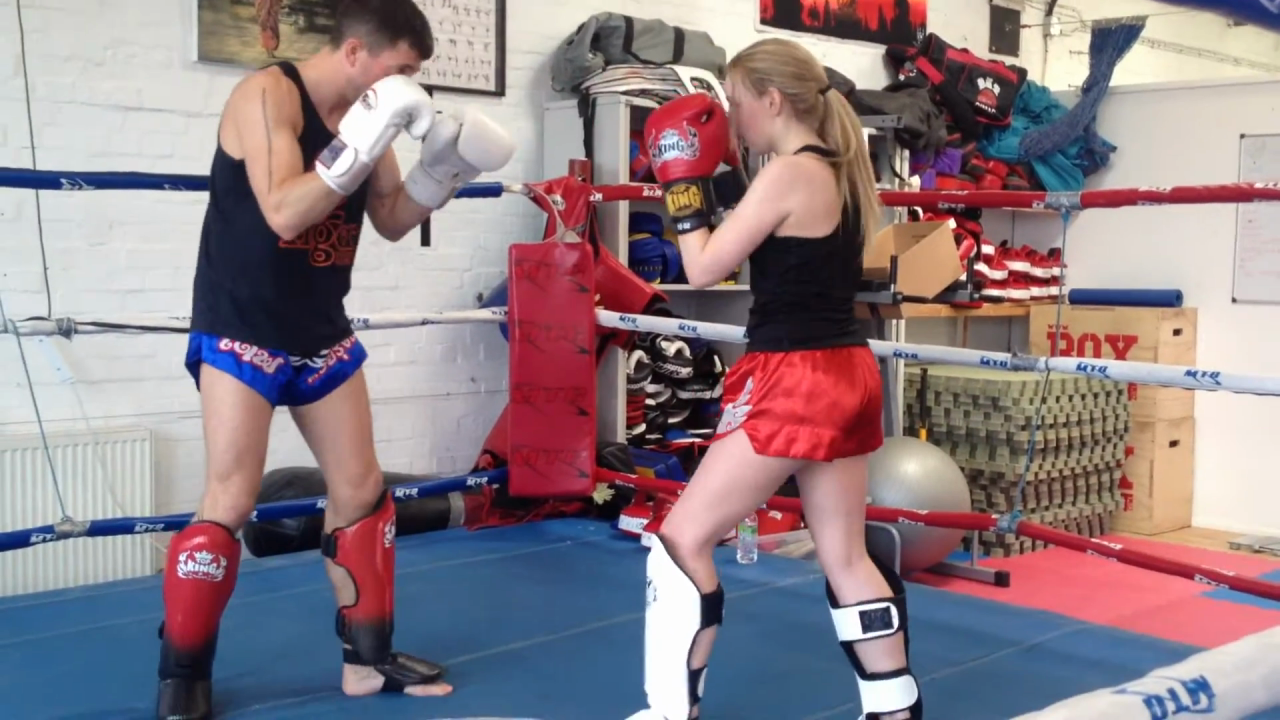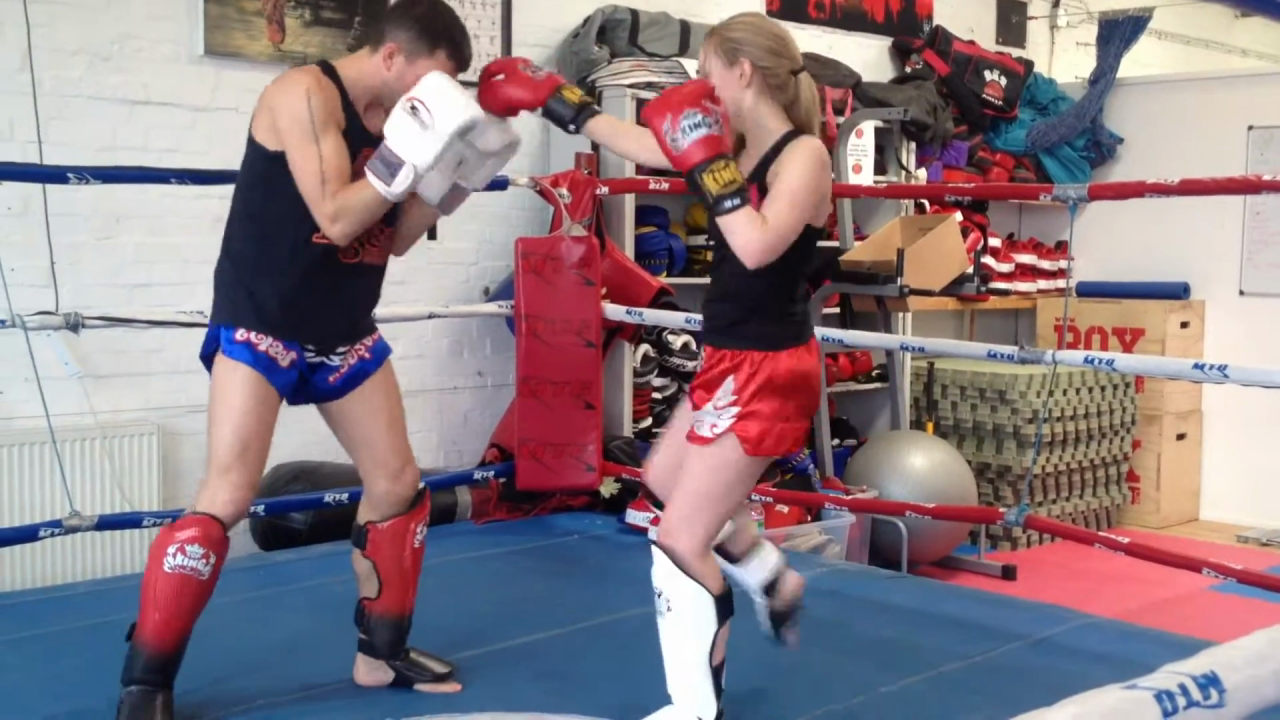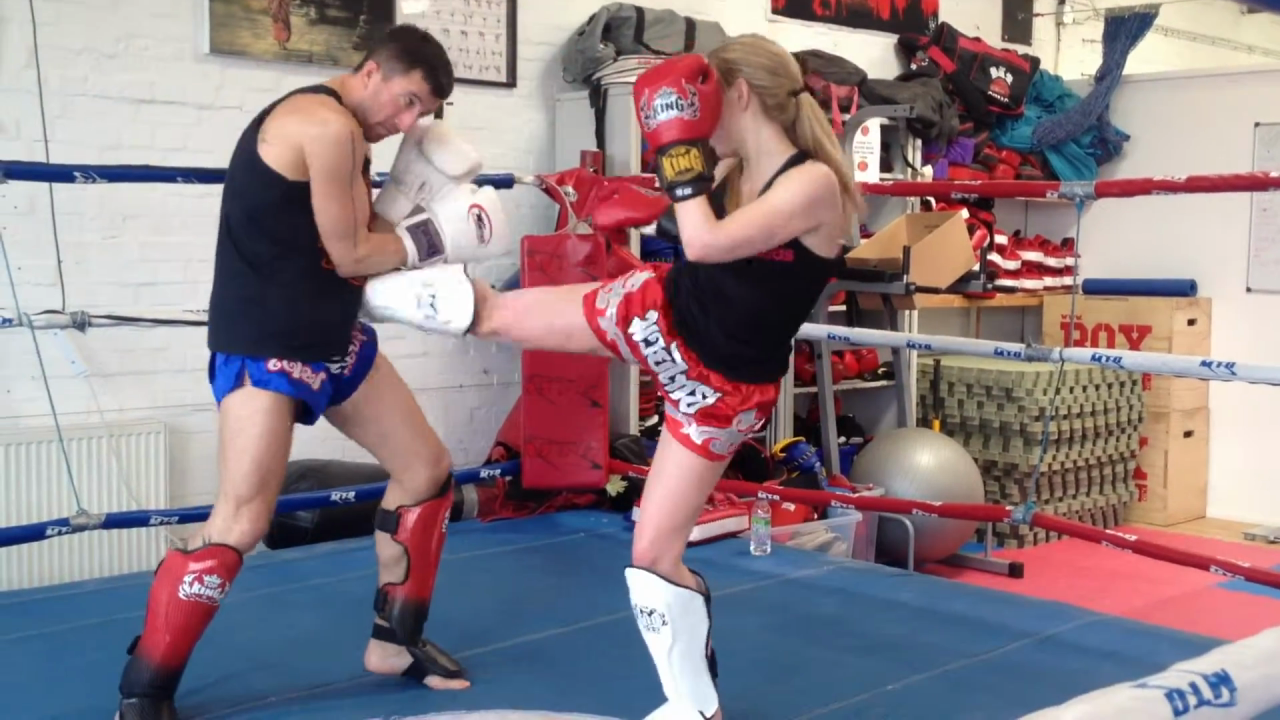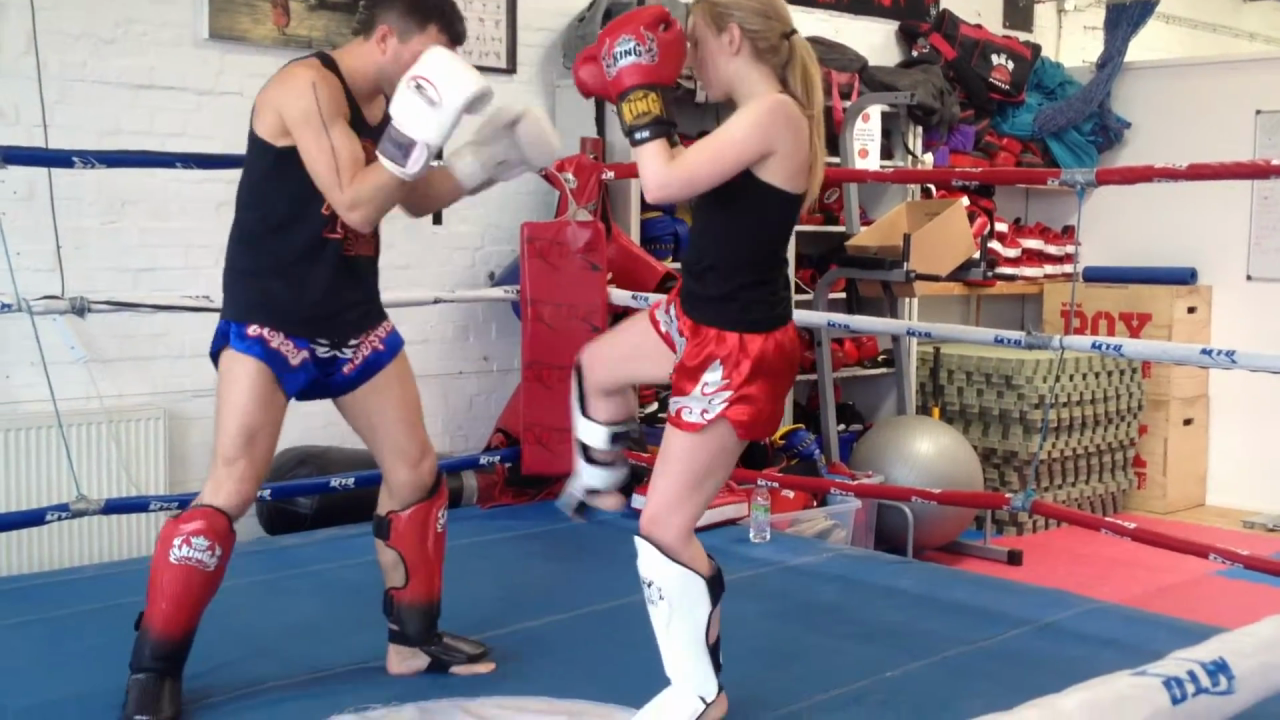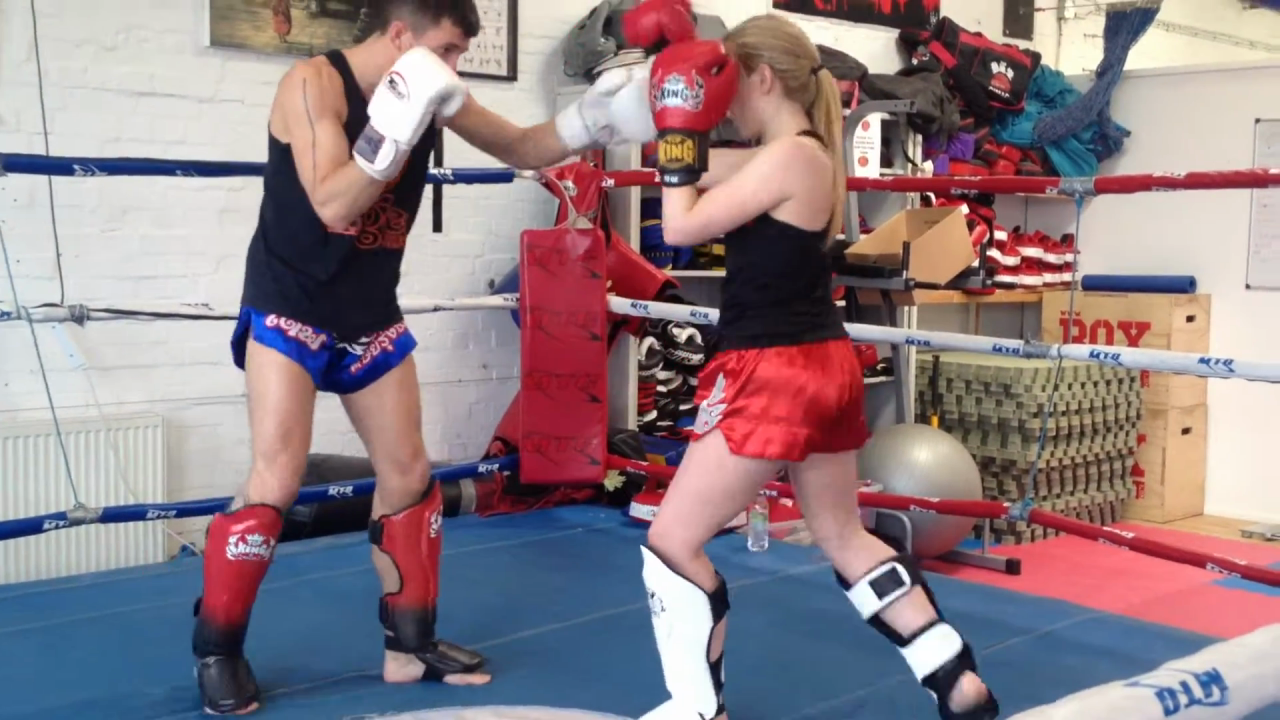
dt=0.3s
person 1, frame 1
left shoulder: (369, 112)
right shoulder: (266, 95)
left elbow: (392, 220)
right elbow: (284, 212)
left wrist: (446, 167)
right wrist: (363, 142)
left hip: (321, 331)
right hip: (241, 329)
left knee: (360, 492)
right knee: (228, 503)
left ankle: (367, 656)
person 1, frame 2
left shoulder: (395, 114)
right shoulder: (306, 94)
left elbow: (396, 234)
right elbow: (336, 220)
left wrist: (459, 165)
right wrist: (412, 150)
left hip: (344, 331)
right hip: (261, 323)
left knee: (398, 486)
right knee: (225, 500)
left ankle: (381, 650)
person 1, frame 3
left shoulder: (330, 126)
right shoulder: (328, 125)
right elbow: (350, 257)
left wrist: (410, 192)
right wrist: (435, 231)
left hip: (329, 338)
right hip: (262, 344)
left knee: (426, 468)
right knee: (241, 523)
left ankle: (395, 638)
person 1, frame 4
left shoulder: (388, 99)
right shoulder: (309, 86)
left elbow: (416, 199)
right elbow: (357, 206)
left wrist: (486, 158)
right wrist: (422, 126)
left hip: (353, 321)
right hip: (271, 318)
left knee: (415, 473)
right knee: (231, 488)
left ankle: (413, 638)
person 1, frame 5
left shoulder: (434, 91)
right shoulder: (314, 83)
left elbow: (519, 145)
right elbow: (334, 207)
left wrist: (596, 114)
right wrist: (394, 124)
left hip: (370, 316)
right hip: (287, 309)
left knee: (408, 481)
right knee: (276, 480)
left ankle: (410, 645)
right ankle: (218, 651)
person 2, frame 1
left shoulder: (789, 174)
right shoulder: (841, 172)
left elbow: (704, 267)
left wrist: (685, 168)
right wrist: (713, 159)
left hip: (793, 382)
right hip: (847, 374)
left knee: (683, 535)
right knee: (844, 554)
person 2, frame 2
left shoulder: (805, 154)
right shoulder: (741, 145)
left elbow: (757, 249)
right elbow: (642, 146)
left wrist: (709, 164)
right wrist: (552, 99)
left hip: (765, 373)
right hip: (742, 366)
left knee: (681, 541)
right knee: (665, 478)
right ankle: (771, 578)
person 2, frame 3
left shoulder: (816, 185)
right shoulder: (748, 170)
left elbow: (709, 243)
left wrist: (678, 145)
right wrist: (659, 215)
left hip: (730, 386)
right hip: (660, 312)
left knee: (654, 550)
right knee: (499, 312)
right ankle: (363, 286)
person 2, frame 4
left shoulder: (769, 117)
right shoulder: (766, 118)
left elbow: (661, 183)
right elbow: (706, 175)
left wrist: (640, 96)
right wrist: (623, 92)
left hip: (737, 346)
right hip: (702, 314)
left knee: (664, 527)
right knee: (598, 368)
right ankle: (598, 480)
person 2, frame 5
left shoulder: (789, 158)
right shoulder: (810, 151)
left elbow: (680, 226)
right elbow: (717, 173)
left wrist: (681, 125)
right wrist: (669, 60)
left hip: (772, 375)
right hip: (826, 365)
left knee: (672, 541)
right knee: (843, 539)
